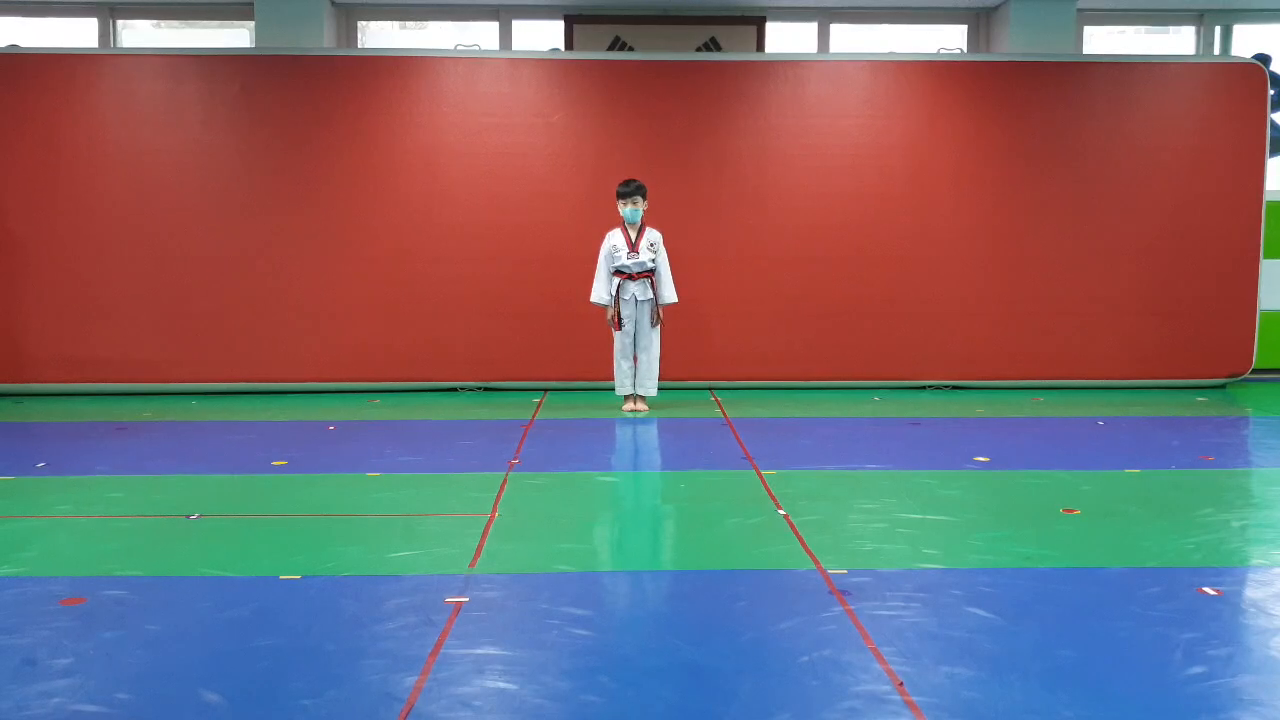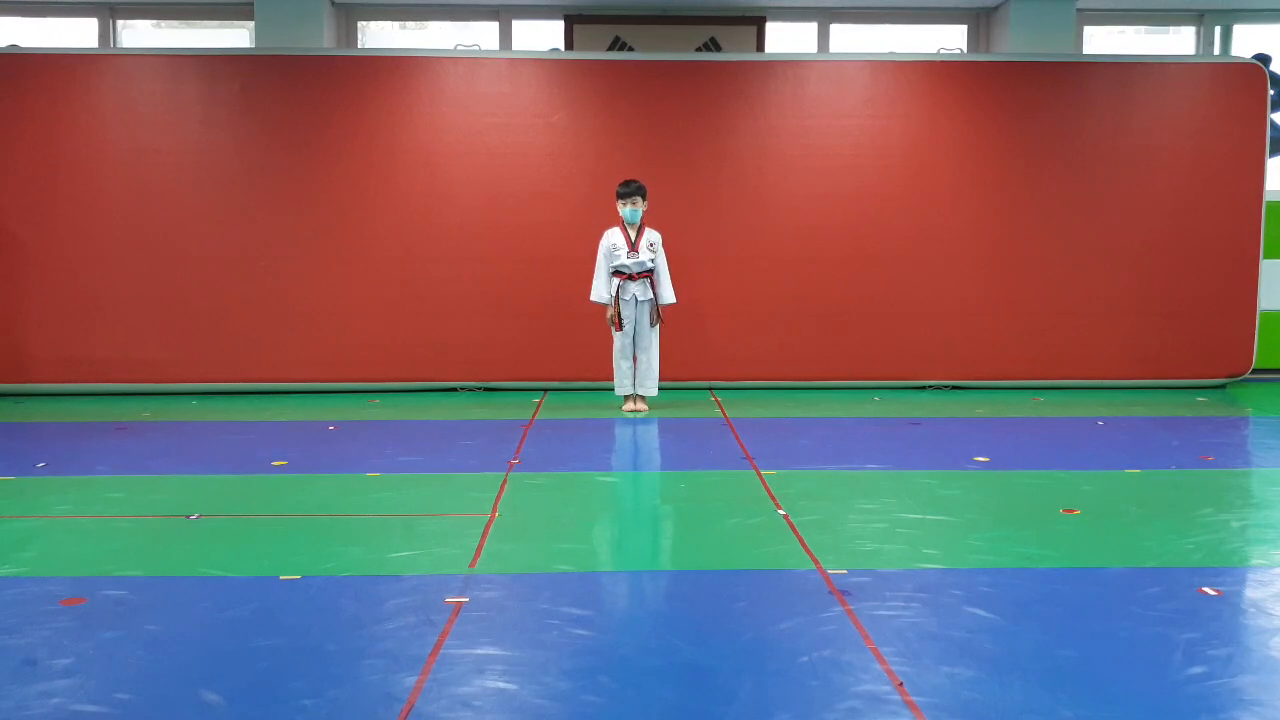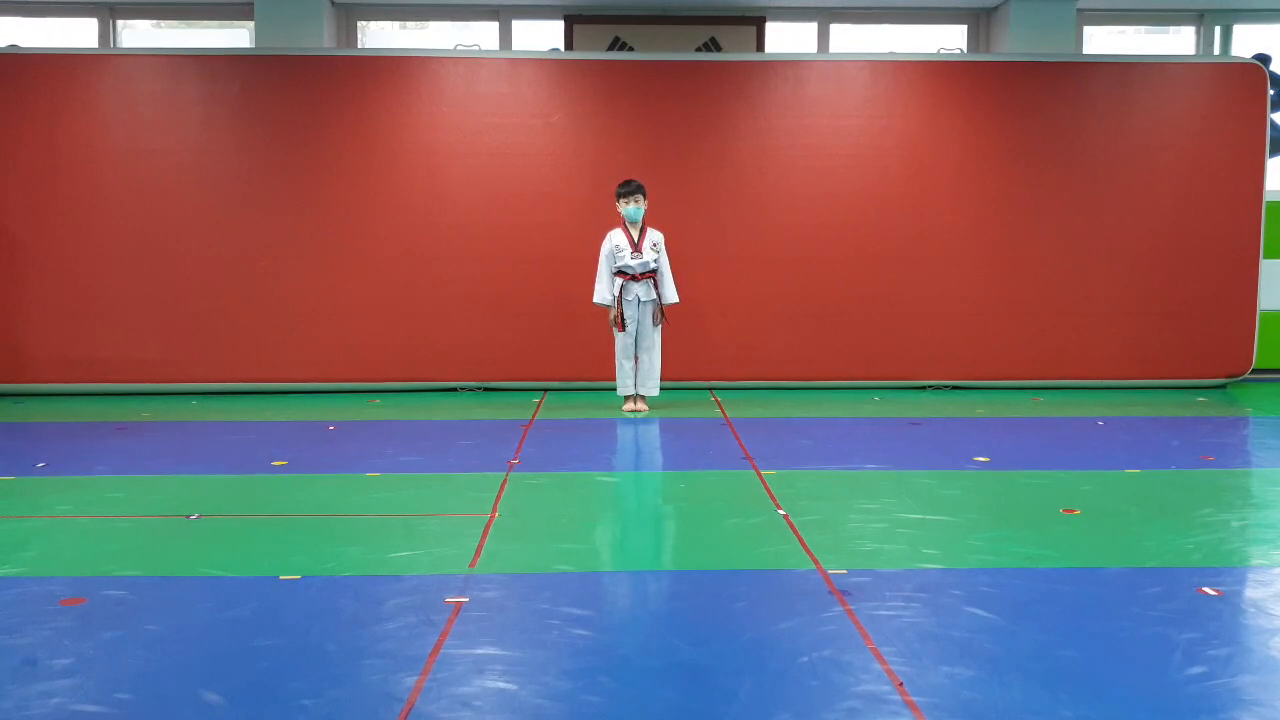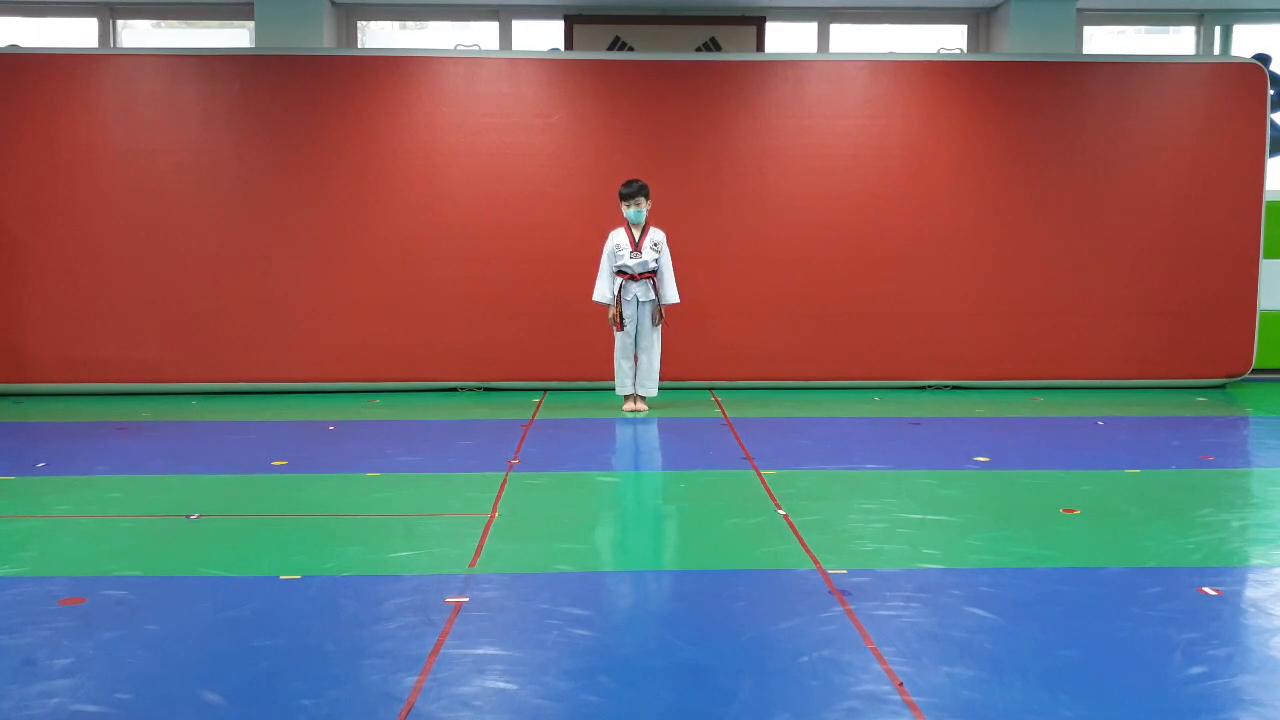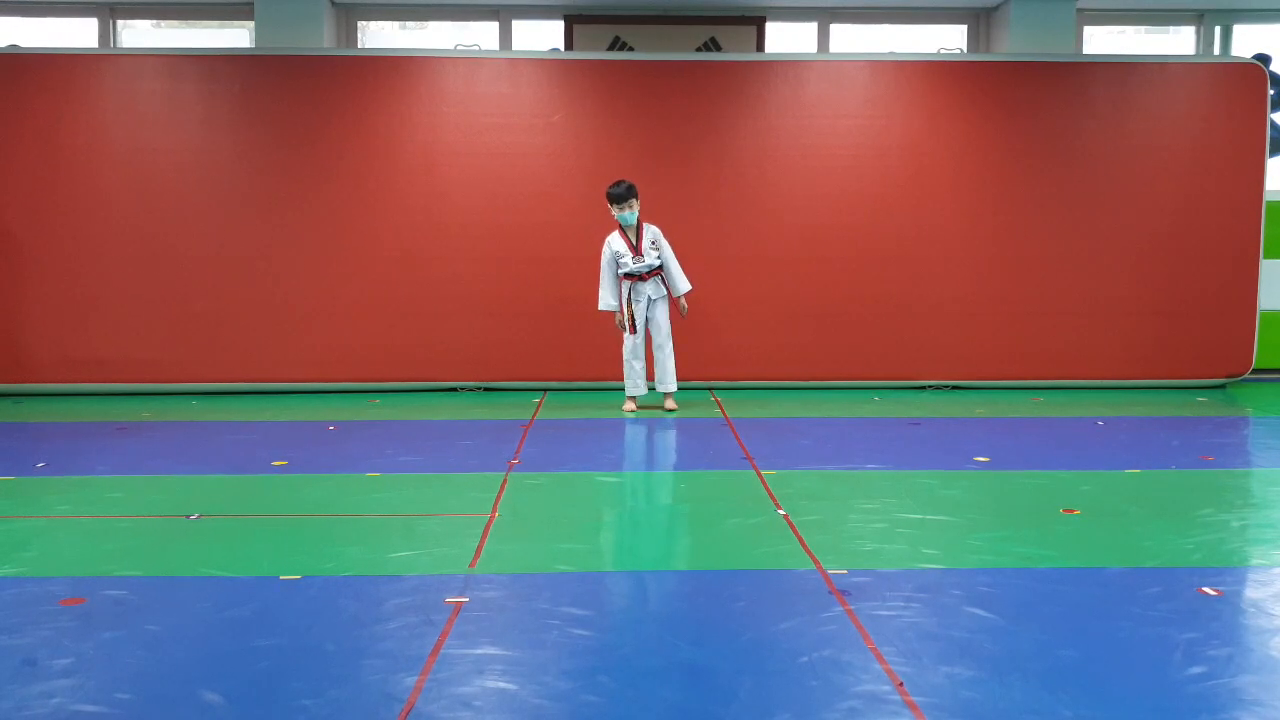
dt=1s
person 1, frame 1
left shoulder: (655, 237)
right shoulder: (611, 238)
left elbow: (662, 270)
right elbow: (604, 271)
left wrist: (661, 304)
right wrist: (608, 305)
left hip: (647, 296)
right hip: (622, 296)
left knee: (647, 346)
right knee: (623, 346)
left ankle: (642, 395)
right ankle: (628, 395)
person 1, frame 2
left shoulder: (654, 237)
right shoulder: (609, 237)
left elbow: (661, 271)
right elbow: (603, 271)
left wrist: (659, 304)
right wrist: (608, 304)
left hip: (646, 296)
right hip: (621, 296)
left knee: (647, 346)
right knee: (622, 345)
left ankle: (642, 395)
right ankle: (628, 395)
person 1, frame 3
left shoulder: (656, 237)
right shoulder: (612, 238)
left elbow: (663, 270)
right elbow: (605, 272)
left wrist: (662, 304)
right wrist: (610, 305)
left hip: (649, 296)
right hip: (623, 296)
left knee: (648, 346)
right knee: (624, 346)
left ankle: (642, 396)
right ankle: (628, 396)
person 1, frame 4
left shoulder: (658, 237)
right shoulder: (615, 237)
left elbow: (665, 271)
right elbow: (607, 271)
left wrist: (663, 304)
right wrist: (610, 304)
left hip: (649, 296)
right hip: (623, 296)
left knee: (648, 346)
right knee: (624, 346)
left ankle: (642, 396)
right ankle: (628, 396)
person 1, frame 5
left shoulder: (653, 233)
right shoulder: (611, 242)
left elbow: (669, 263)
right elbow: (608, 277)
left wrist: (680, 295)
right wrist: (615, 309)
left hip: (657, 292)
right hip: (632, 296)
left knee: (663, 342)
right knee: (633, 346)
left ankle: (668, 393)
right ankle: (631, 396)
